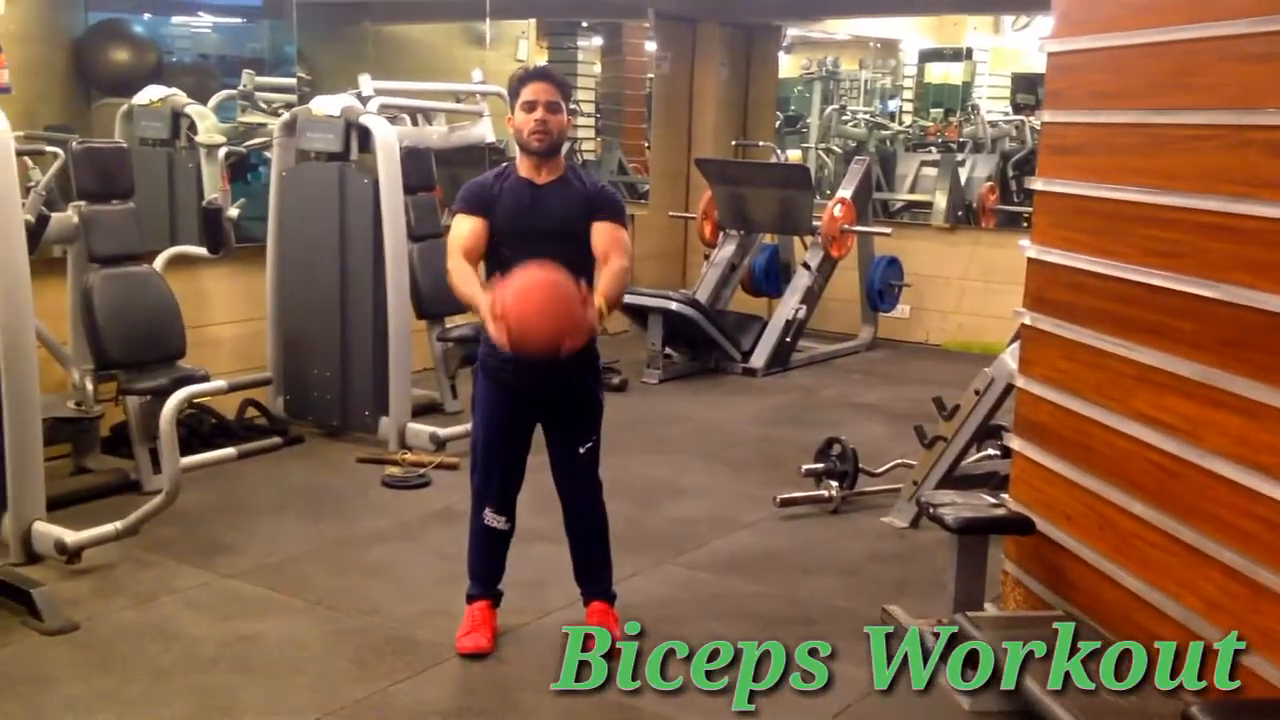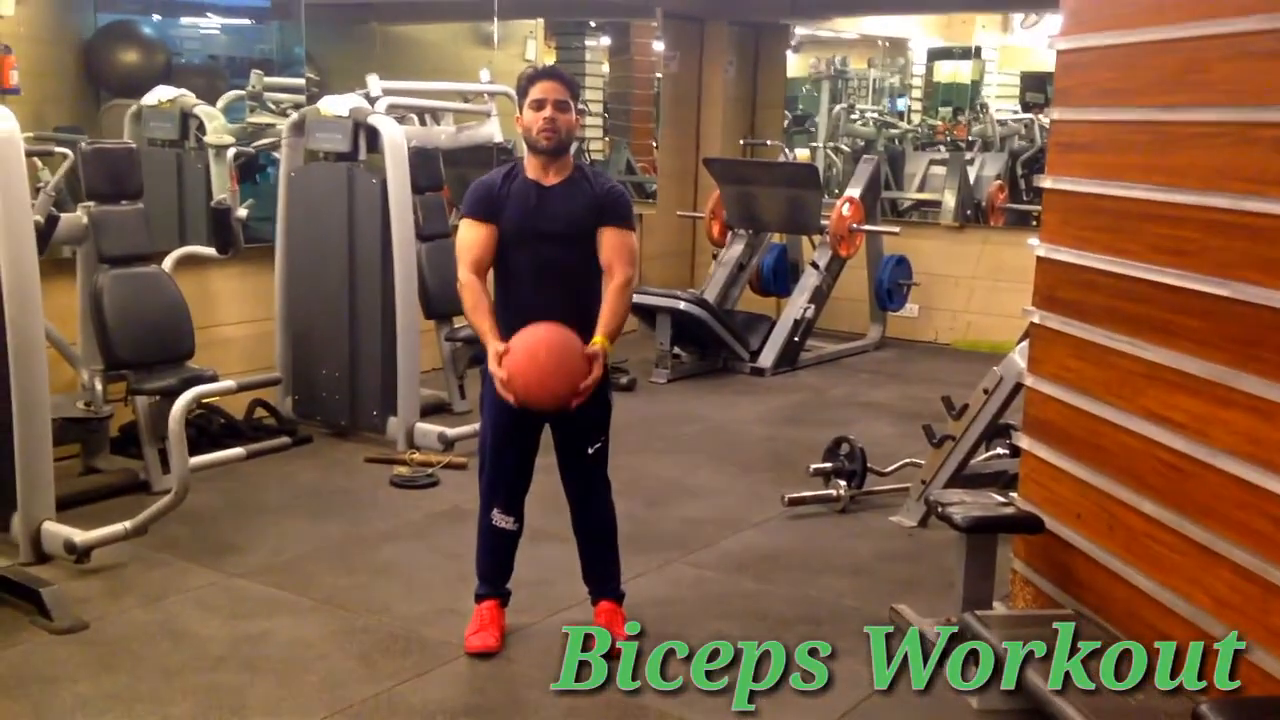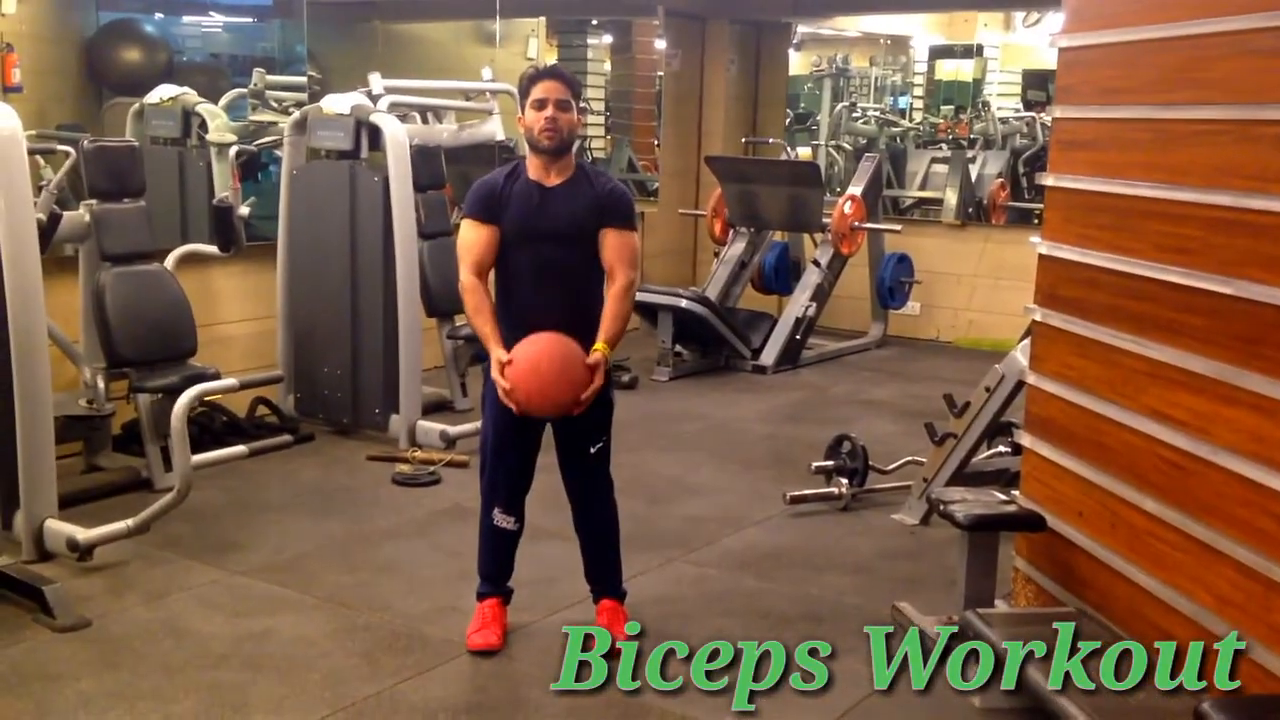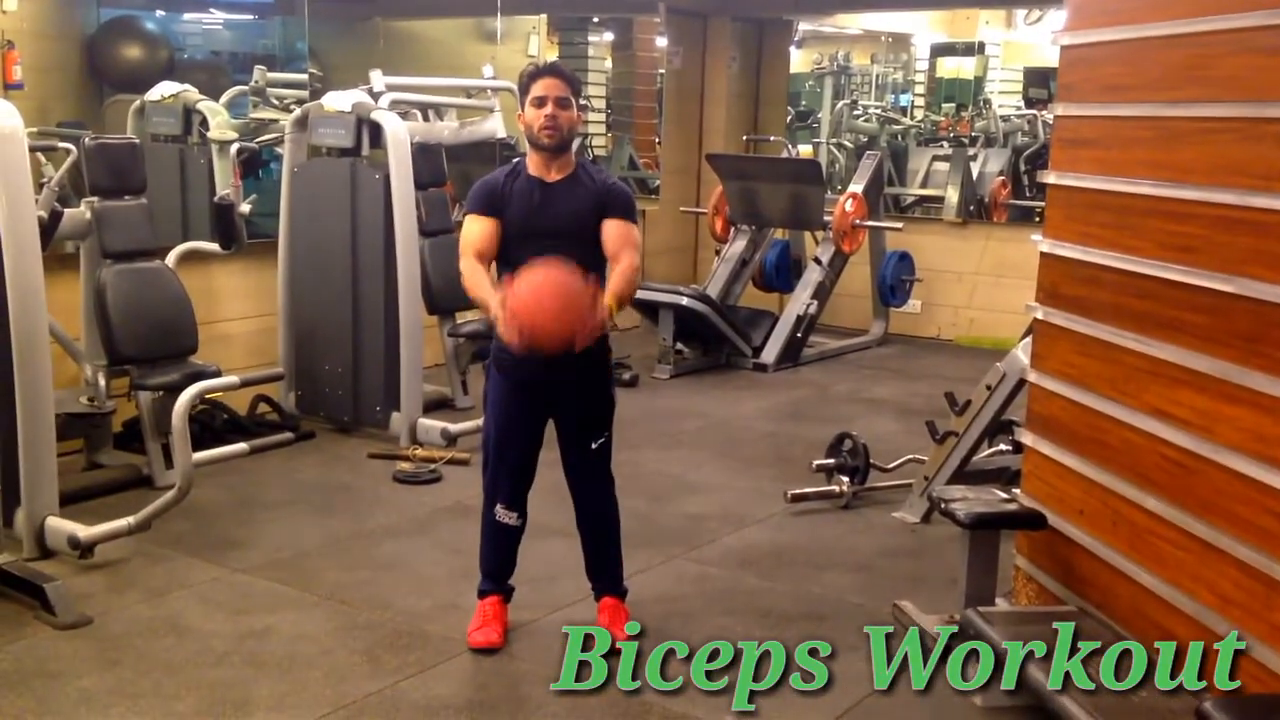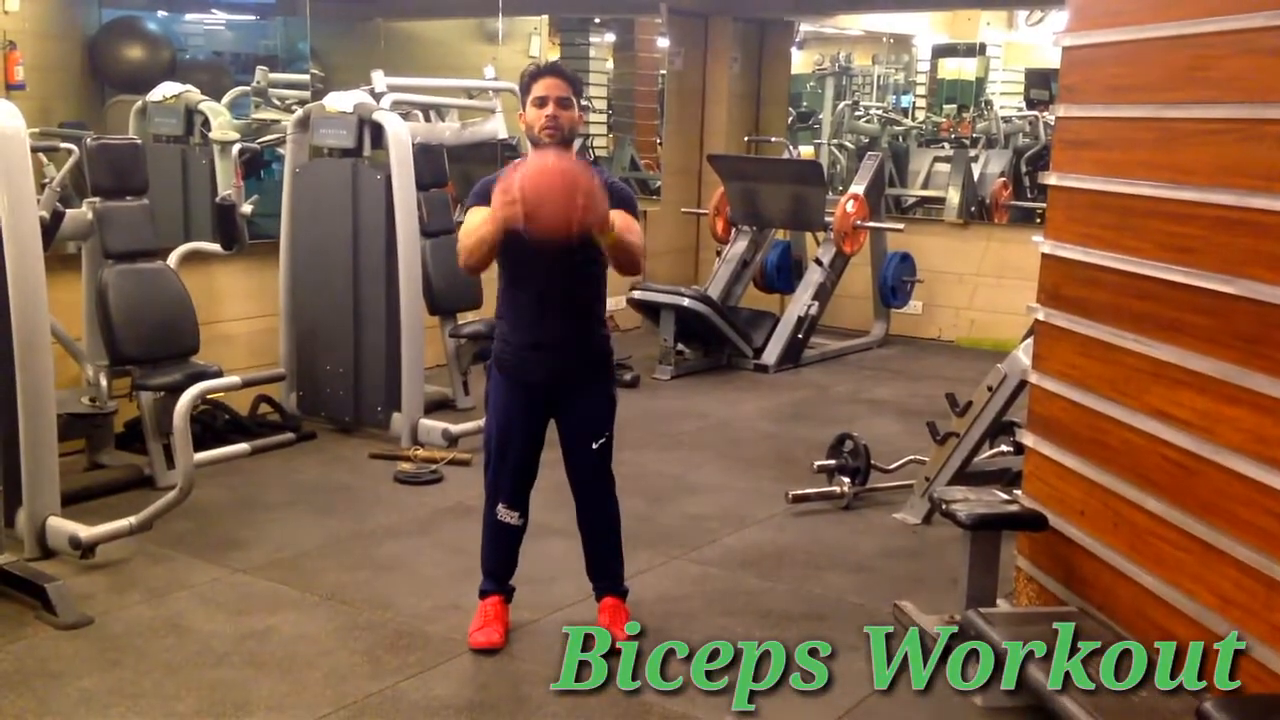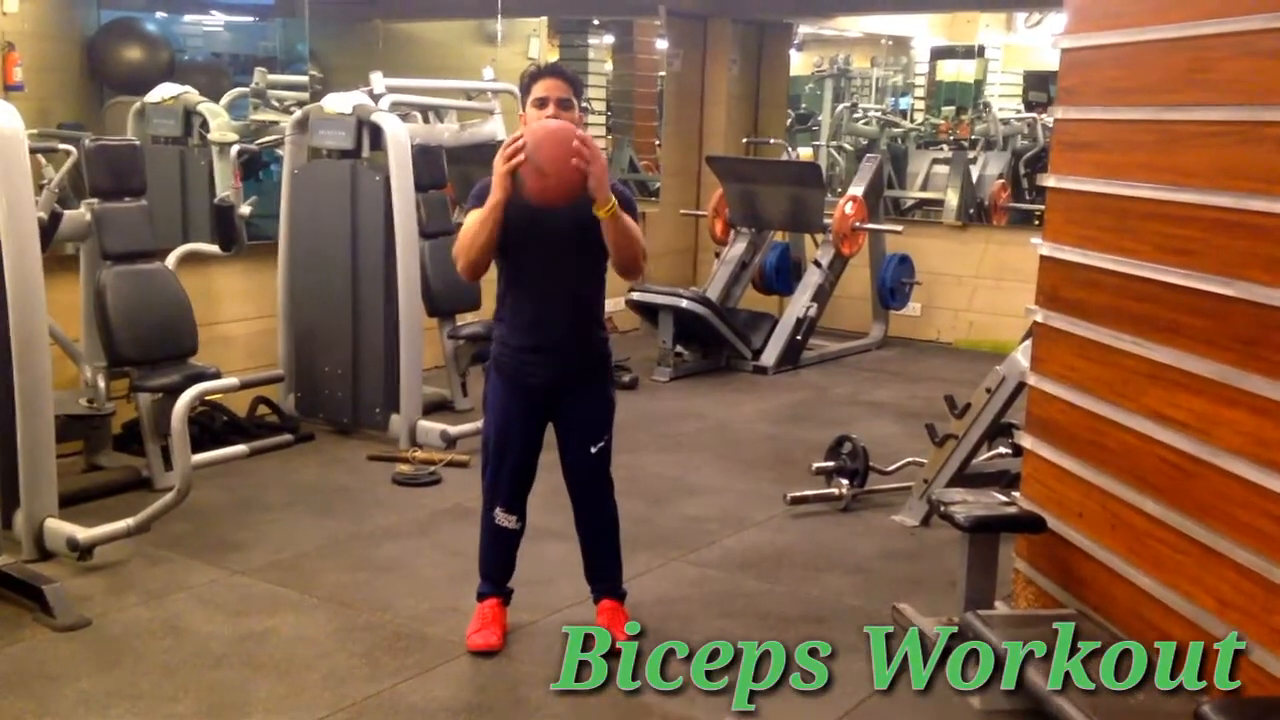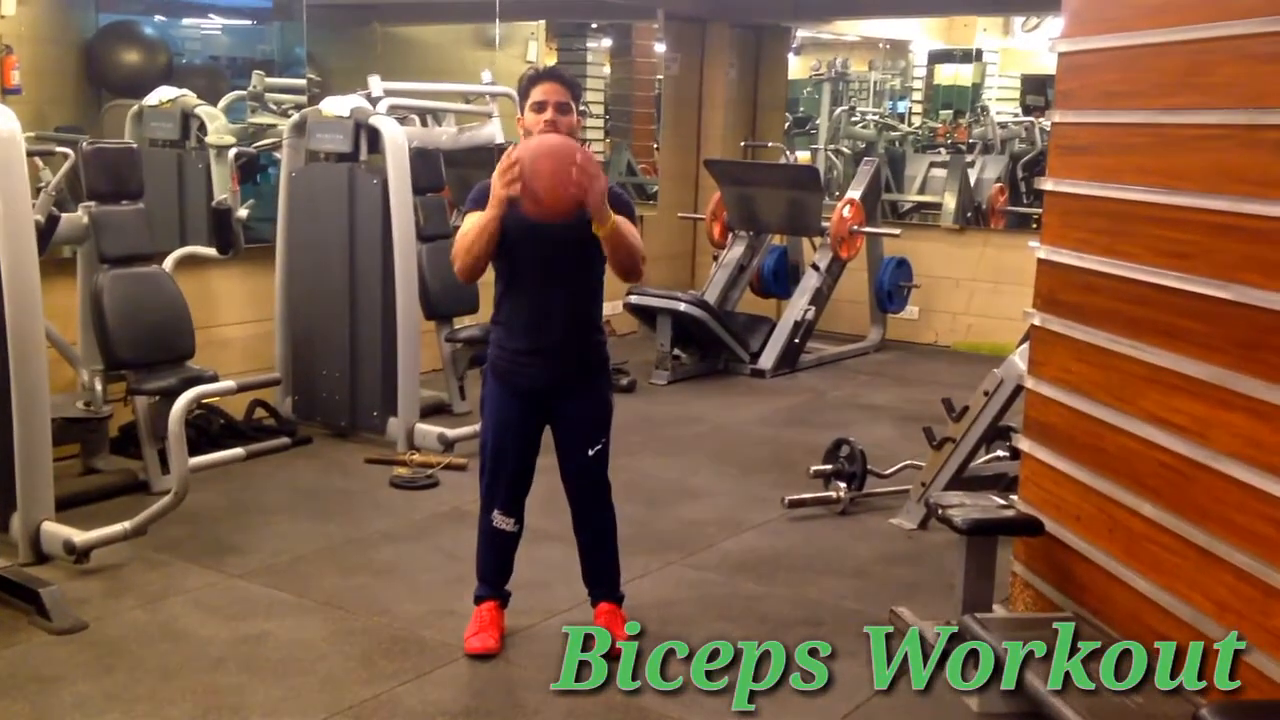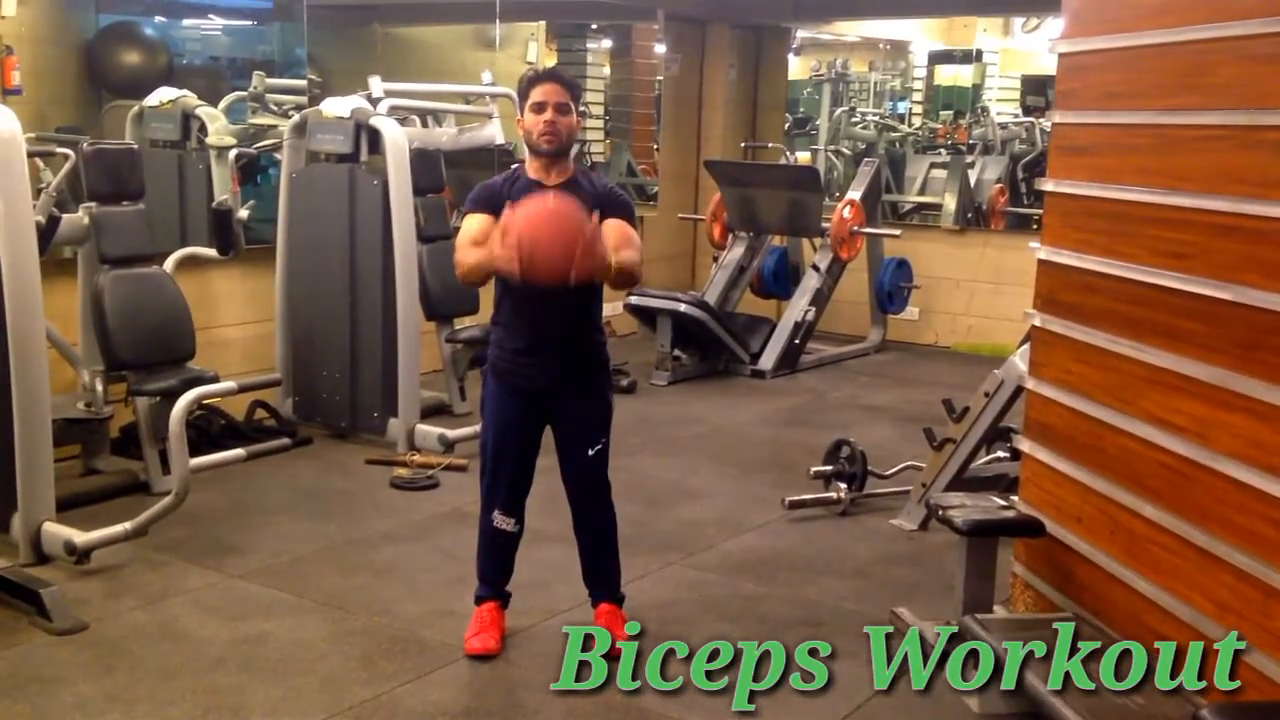
dt=0.3s
person 1, frame 1
left shoulder: (595, 195)
right shoulder: (482, 192)
left elbow: (617, 262)
right elbow: (458, 261)
left wrist: (597, 303)
right wrist: (485, 304)
left hip: (574, 367)
right hip: (502, 365)
left knee: (581, 487)
right knee: (493, 487)
left ankle: (599, 601)
right ankle: (482, 601)
person 1, frame 2
left shoulder: (605, 195)
right shoulder: (489, 192)
left elbow: (620, 275)
right elbow: (470, 273)
left wrist: (601, 344)
right wrist: (492, 343)
left hip: (581, 369)
right hip: (510, 368)
left knee: (590, 488)
right knee: (501, 488)
left ankle: (607, 601)
right ankle: (490, 600)
person 1, frame 3
left shoulder: (607, 195)
right shoulder: (491, 192)
left elbow: (623, 278)
right elbow: (471, 276)
left wrist: (602, 353)
right wrist: (495, 351)
left hip: (583, 369)
right hip: (512, 368)
left knee: (592, 488)
right knee: (502, 487)
left ankle: (609, 599)
right ankle: (492, 598)
person 1, frame 4
left shoulder: (607, 192)
right shoulder: (493, 190)
left elbow: (627, 260)
right elbow: (471, 261)
left wrist: (605, 305)
right wrist: (496, 303)
left hip: (585, 363)
right hip: (514, 363)
left knee: (594, 484)
right knee: (504, 484)
left ankle: (610, 597)
right ankle: (493, 596)
person 1, frame 5
left shoulder: (607, 189)
right shoulder: (495, 187)
left elbow: (633, 262)
right elbow: (468, 260)
left wrist: (599, 222)
right wrist: (501, 218)
left hip: (586, 365)
right hip: (517, 364)
left knee: (595, 484)
right knee: (506, 485)
left ankle: (611, 598)
right ankle: (494, 597)
person 1, frame 6
left shoulder: (607, 190)
right shoulder: (494, 188)
left elbow: (633, 266)
right elbow: (467, 266)
left wrist: (601, 196)
right wrist: (500, 195)
left hip: (585, 368)
right hip: (514, 367)
left knee: (593, 488)
right knee: (503, 489)
left ankle: (610, 600)
right ankle: (492, 599)
person 1, frame 7
left shoulder: (605, 192)
right shoulder: (491, 190)
left elbow: (634, 267)
right elbow: (463, 266)
left wrist: (599, 214)
right wrist: (498, 208)
left hip: (583, 372)
right hip: (511, 370)
left knee: (591, 491)
right knee: (501, 491)
left ankle: (607, 603)
right ankle: (489, 603)
person 1, frame 8
left shoulder: (606, 196)
right shoulder: (492, 194)
left elbow: (633, 266)
right elbow: (462, 265)
left wrist: (604, 262)
right wrist: (493, 254)
left hip: (583, 371)
right hip: (512, 369)
left knee: (591, 491)
right knee: (501, 491)
left ankle: (608, 604)
right ankle: (490, 603)
